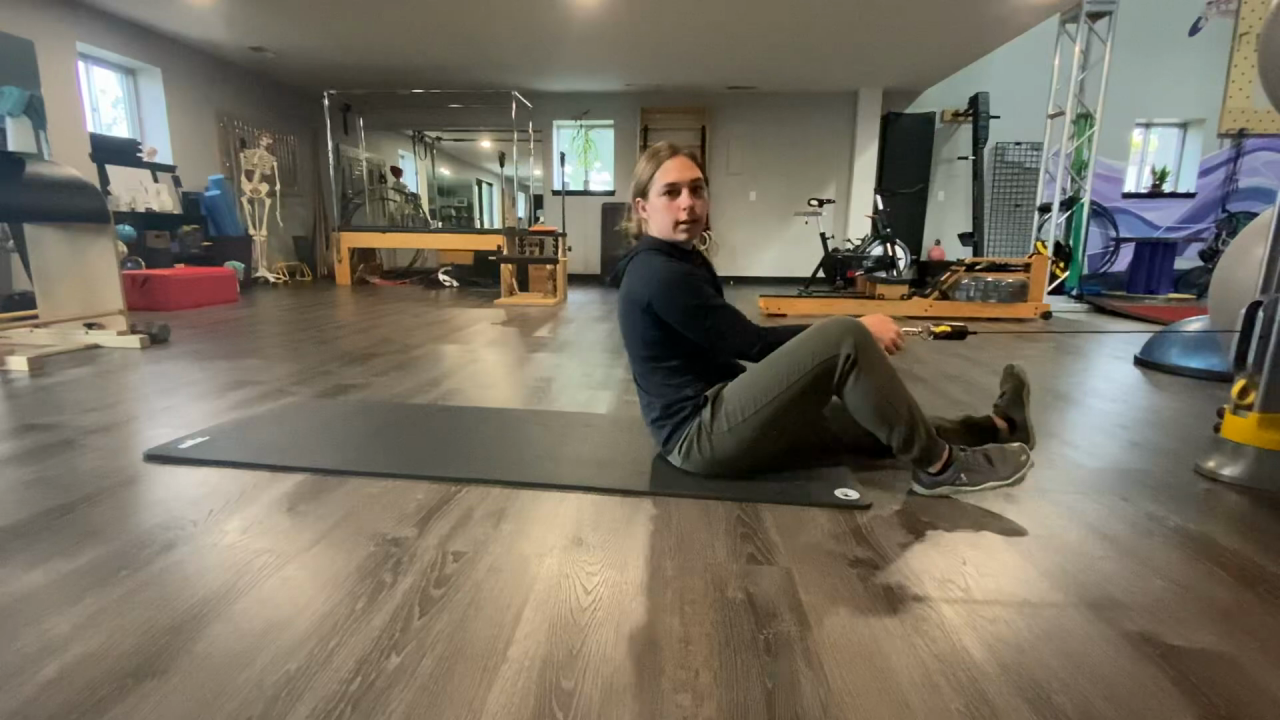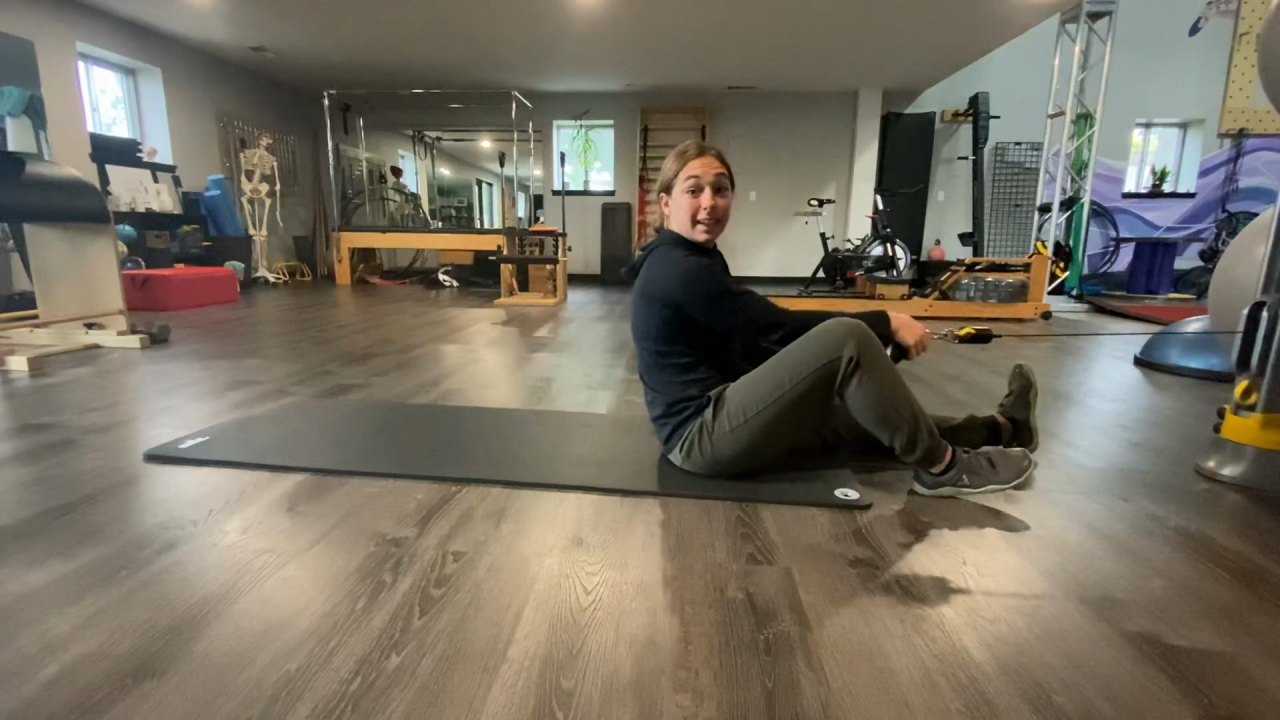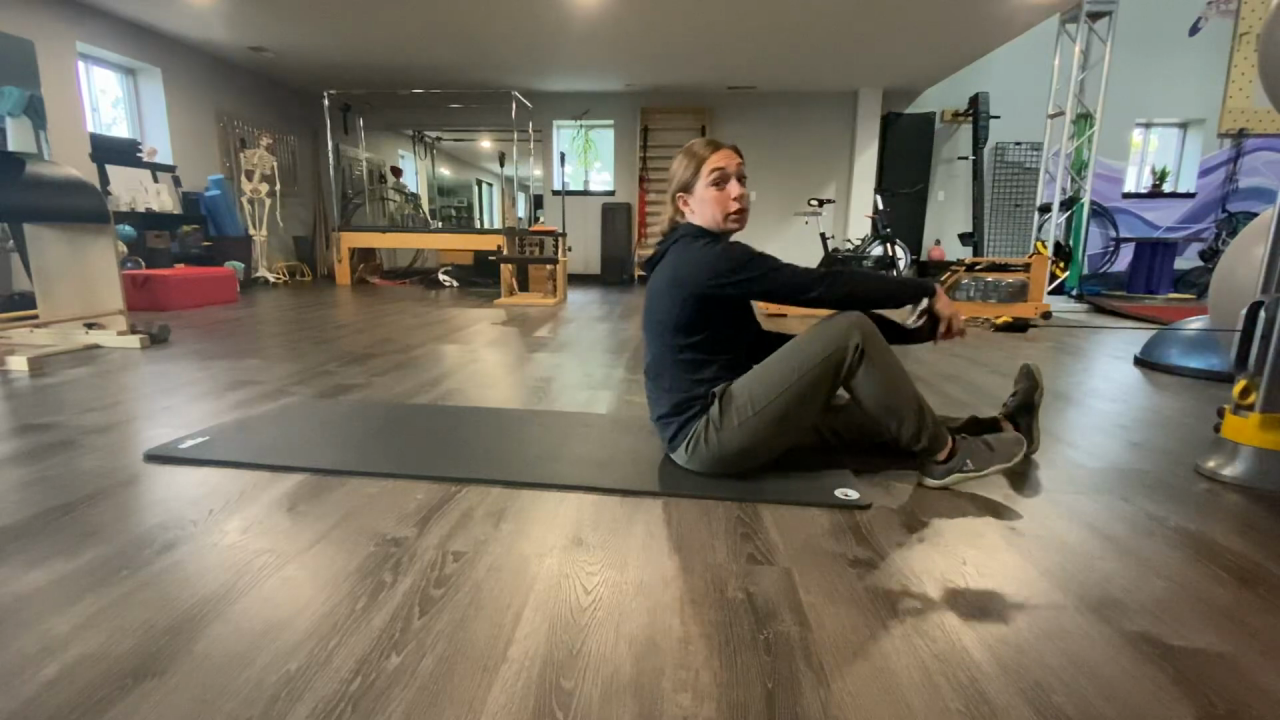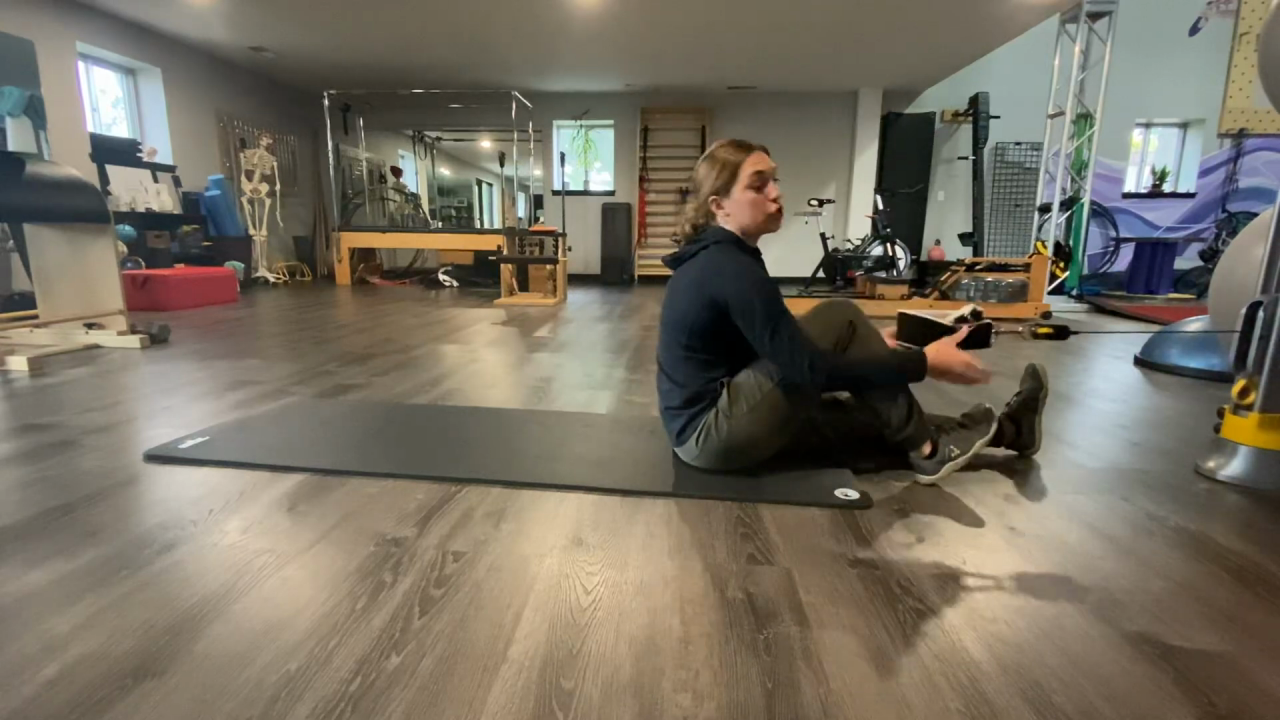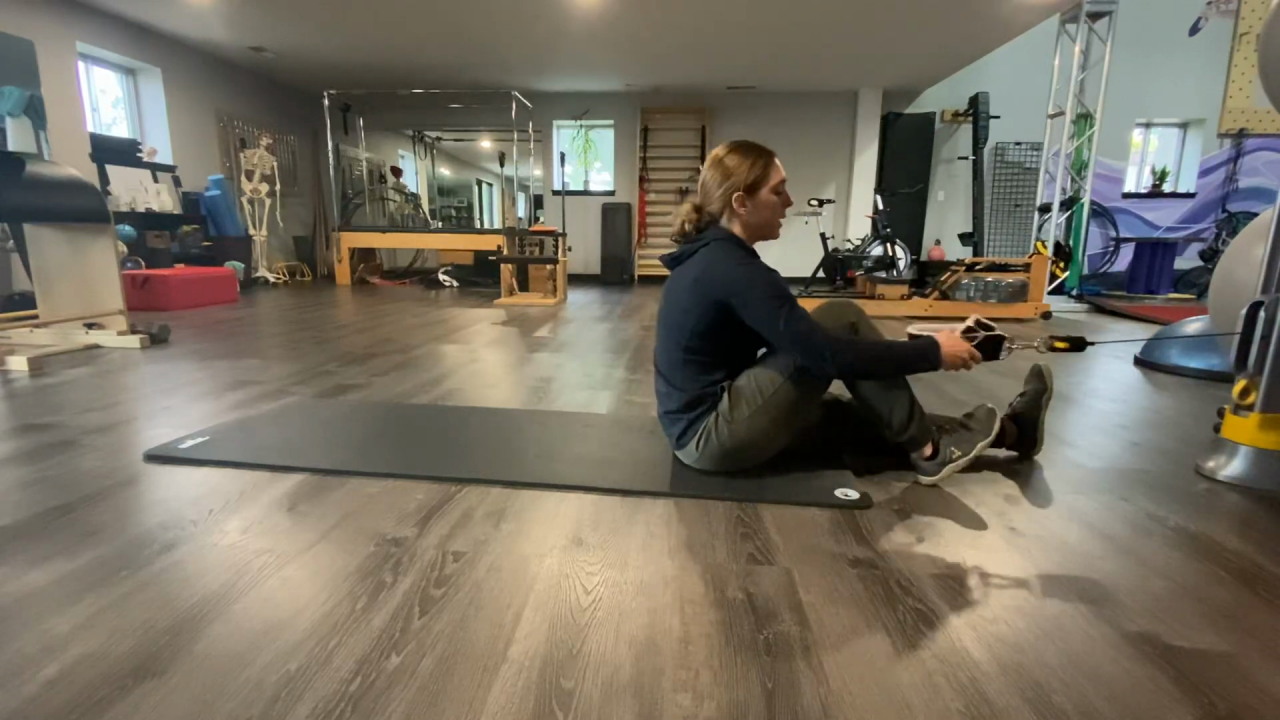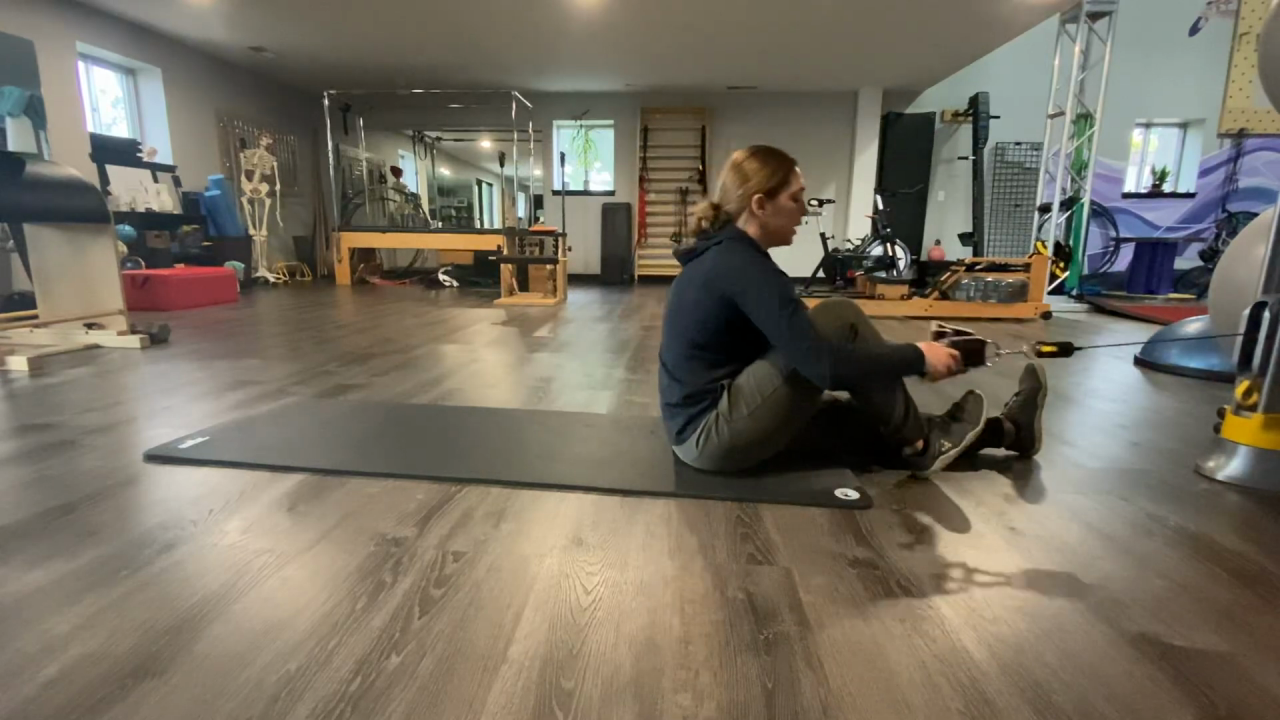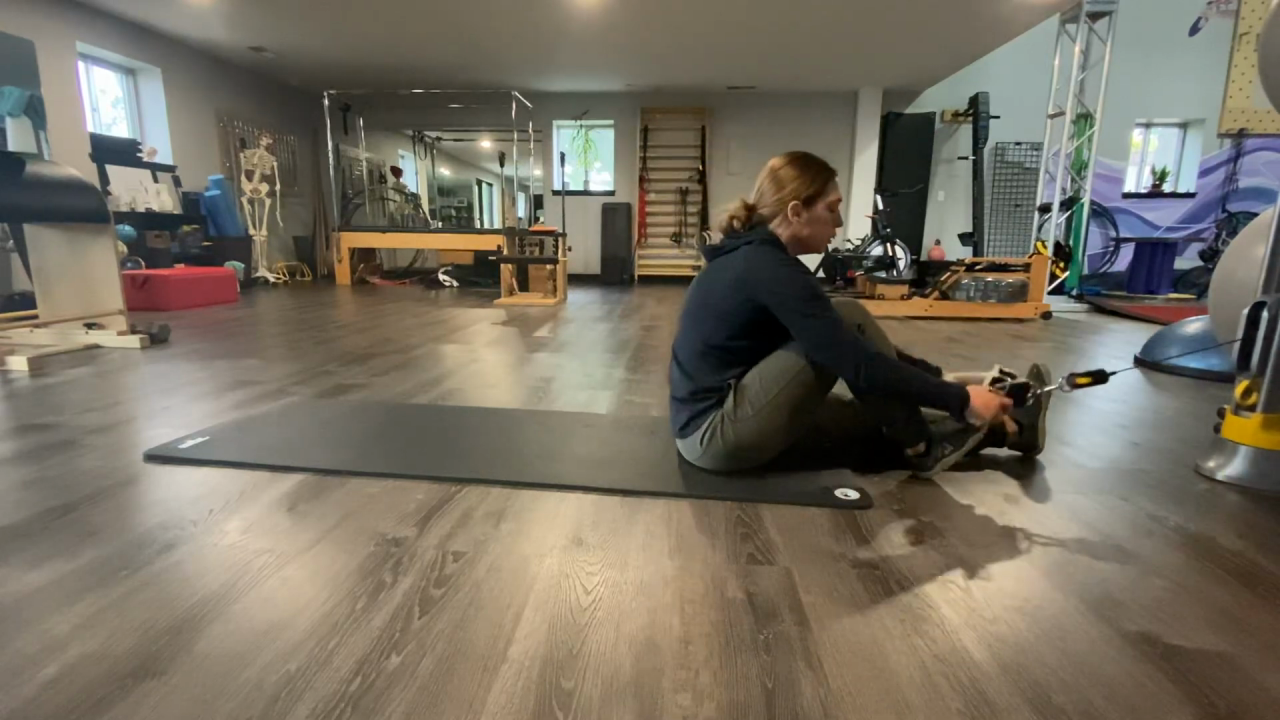
dt=0.4s
person 1, frame 1
left shoulder: (689, 261)
right shoulder: (660, 275)
right elbow: (750, 343)
right wrist: (856, 328)
left hip: (715, 419)
right hip: (700, 437)
right knee: (843, 337)
left ankle: (999, 427)
right ankle: (939, 465)
person 1, frame 2
left shoulder: (699, 258)
right shoulder: (680, 270)
left elbow: (737, 344)
right elbow: (777, 323)
right wrist: (885, 324)
left hip: (717, 419)
right hip: (702, 437)
right knee: (846, 338)
left ankle: (1000, 429)
right ankle: (942, 466)
person 1, frame 3
left shoulder: (694, 254)
right shoulder: (709, 259)
left elbow: (753, 343)
right elbow: (821, 285)
right wrist: (927, 292)
left hip: (709, 422)
right hip: (706, 438)
left knee: (861, 413)
right knee: (849, 330)
left ankle: (1000, 428)
right ankle: (944, 455)
person 1, frame 4
left shoulder: (716, 254)
right shoulder: (732, 270)
left elbow: (786, 347)
right elbow: (809, 370)
left wrist: (866, 345)
right wrist: (923, 363)
left hip: (710, 422)
right hip: (714, 433)
left knee: (863, 413)
right knee: (840, 317)
left ankle: (1004, 430)
right ankle: (927, 449)
person 1, frame 5
left shoulder: (709, 255)
right shoulder: (735, 269)
left elbow: (794, 343)
right elbow: (832, 355)
left wrist: (893, 351)
right wrist: (932, 351)
left hip: (704, 425)
right hip: (714, 436)
left knee: (866, 413)
right knee: (842, 318)
left ankle: (1007, 431)
right ankle: (929, 449)
person 1, frame 6
left shoulder: (725, 255)
right shoulder: (744, 268)
left elbow: (806, 343)
right elbow: (825, 364)
left wrist: (907, 355)
right wrist: (918, 358)
left hip: (707, 423)
right hip: (714, 436)
left knee: (864, 415)
right knee: (840, 317)
left ankle: (1003, 432)
right ankle: (921, 444)
person 1, frame 7
left shoulder: (753, 256)
right shoulder: (773, 271)
right elbow: (859, 365)
left wrist: (939, 378)
right wrist: (960, 400)
left hip: (711, 419)
right hip: (718, 435)
left knee: (872, 413)
right knee: (848, 319)
left ankle: (1004, 429)
right ankle: (923, 447)
